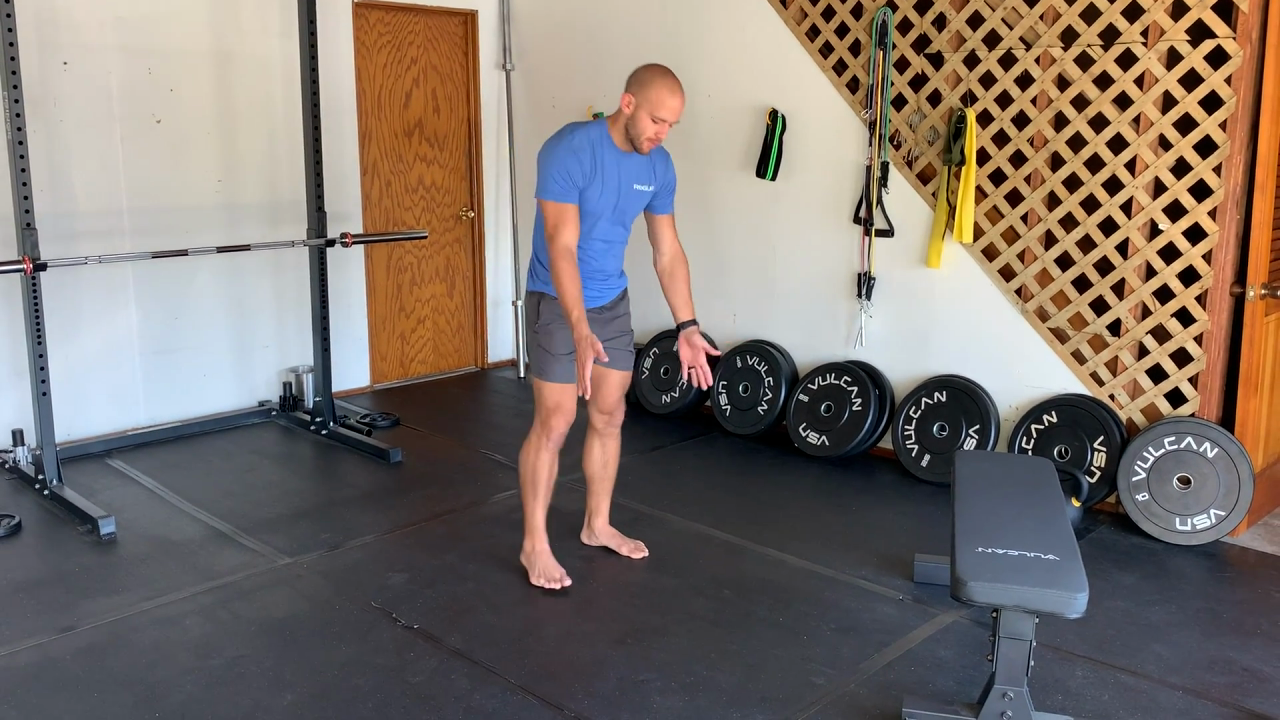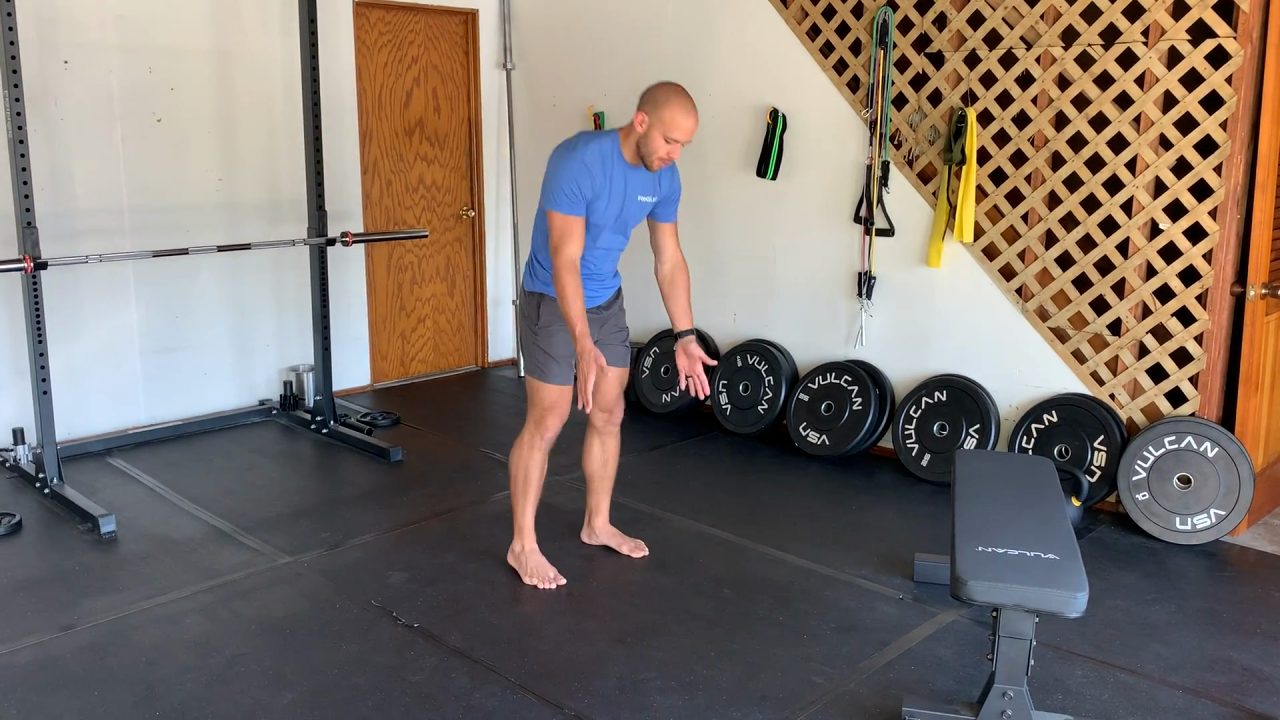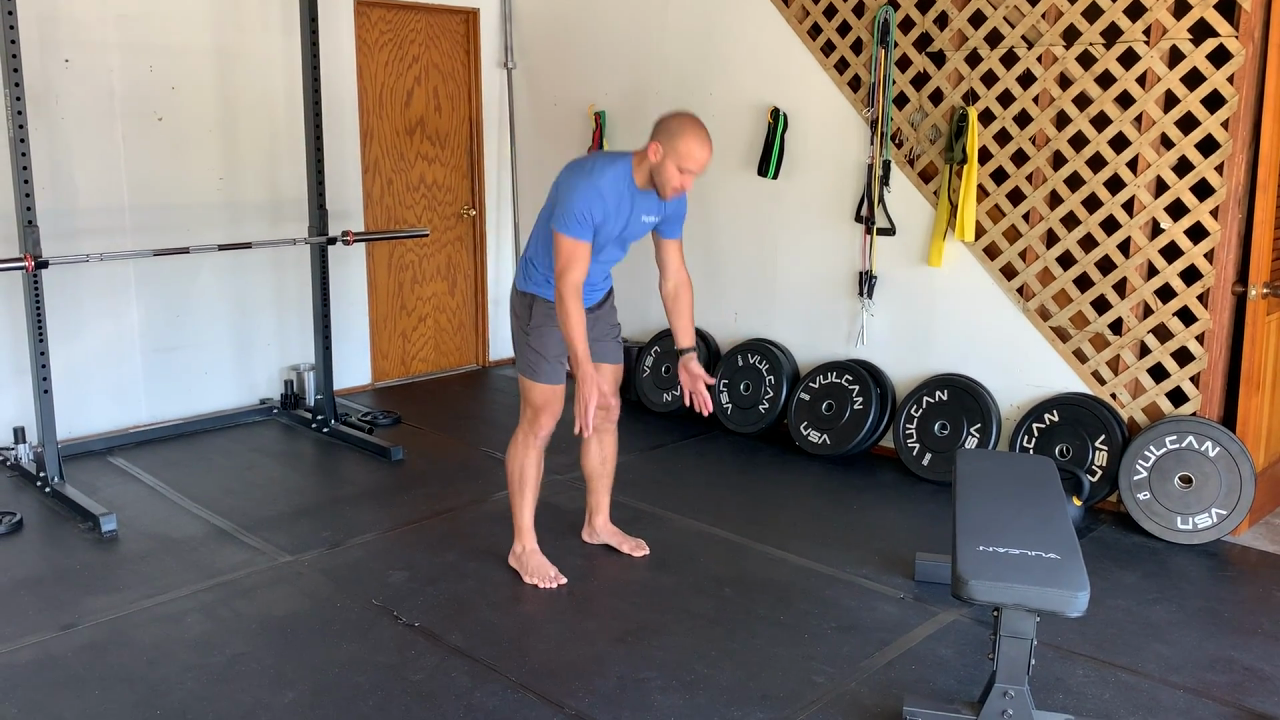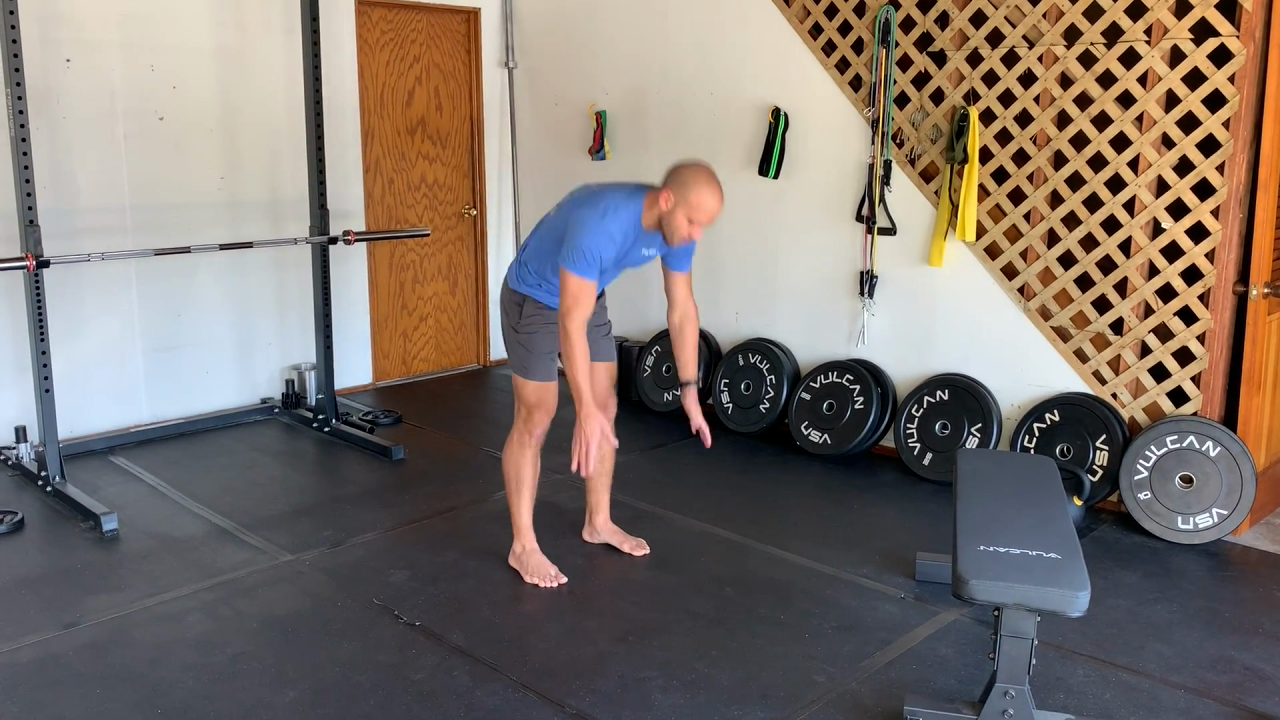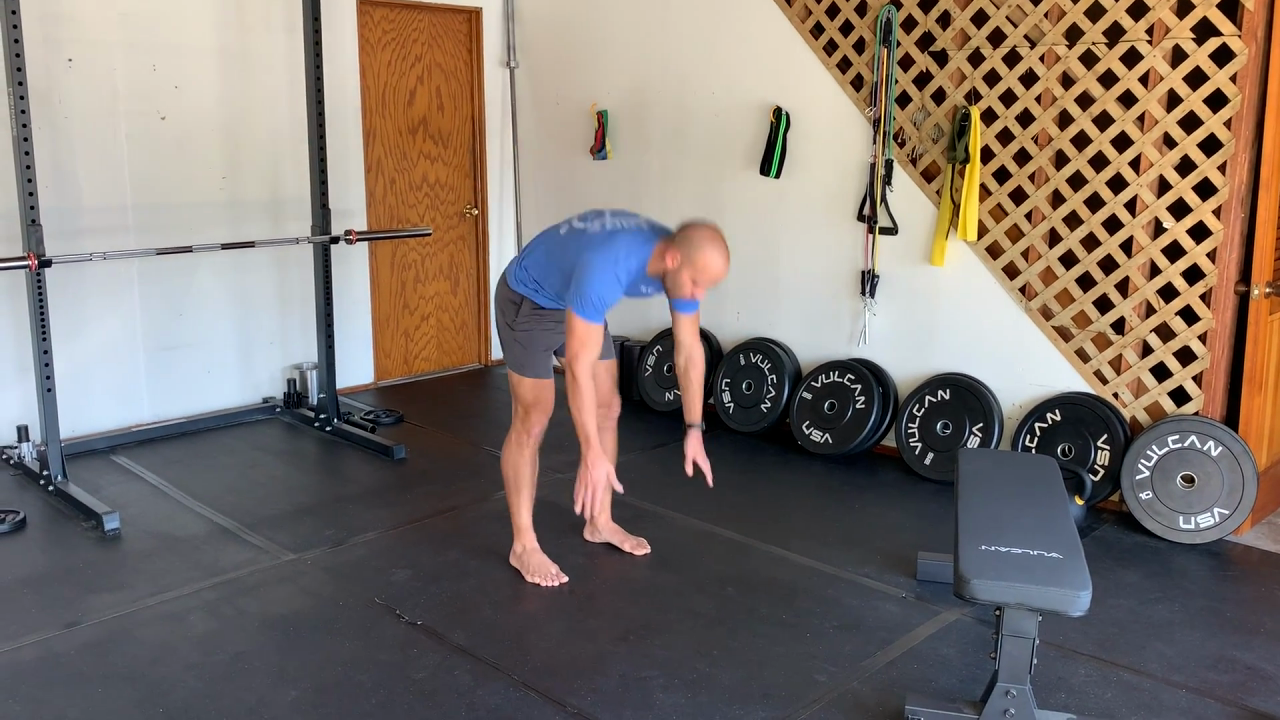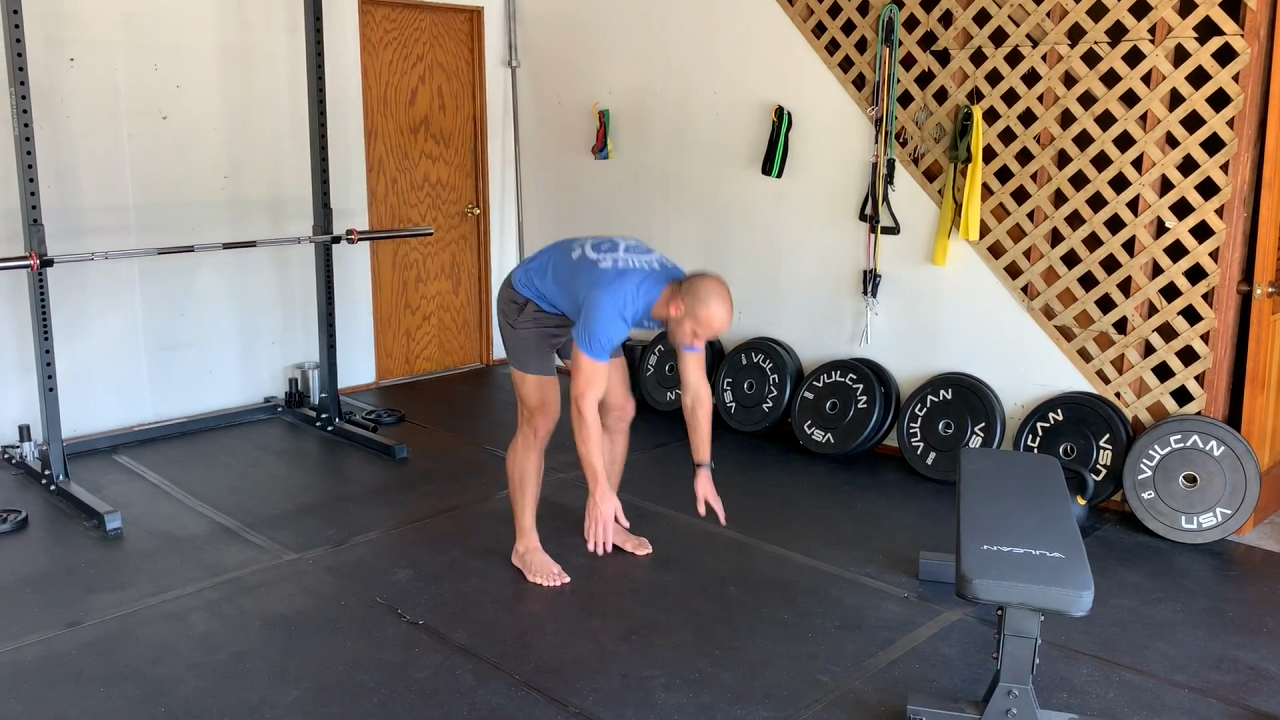
dt=0.1s
person 1, frame 1
left shoulder: (658, 165)
right shoulder: (568, 151)
left elbow: (668, 252)
right elbow: (562, 248)
left wrist: (686, 327)
right wrist: (580, 332)
left hip: (612, 301)
right hip: (557, 302)
left knee: (609, 417)
right knee: (554, 424)
left ankle: (598, 524)
right ankle: (535, 543)
person 1, frame 2
left shoulder: (664, 176)
right shoulder: (578, 161)
left elbow: (670, 260)
right elbow: (565, 259)
left wrist: (685, 337)
right wrist: (583, 346)
left hip: (606, 299)
right hip: (550, 298)
left knee: (609, 414)
right knee: (546, 422)
left ankle: (597, 524)
right ankle: (522, 543)
person 1, frame 3
left shoulder: (669, 196)
right shoulder: (588, 185)
left elbow: (675, 277)
right elbow: (568, 284)
left wrist: (687, 354)
right wrist: (584, 369)
left hip: (597, 300)
right hip: (544, 298)
left knee: (606, 412)
right knee: (540, 420)
left ankle: (598, 522)
right ankle: (524, 545)
person 1, frame 4
left shoulder: (676, 230)
right shoulder: (598, 222)
left elbow: (683, 308)
right elbow: (572, 323)
left wrist: (690, 387)
right wrist: (585, 412)
left hip: (584, 296)
right hip: (535, 298)
left knee: (606, 404)
right knee: (535, 421)
left ankle: (598, 522)
right ankle: (522, 543)
person 1, frame 5
left shoulder: (679, 268)
right shoulder: (604, 267)
left elbow: (689, 348)
right elbow: (580, 367)
left wrist: (693, 428)
right wrist: (592, 455)
left hip: (577, 303)
right hip: (528, 298)
left knee: (608, 405)
right knee: (533, 419)
left ankle: (600, 522)
right ankle: (523, 545)
person 1, frame 6
left shoulder: (688, 303)
right shoulder: (613, 307)
left elbow: (696, 389)
right elbow: (585, 403)
left wrist: (702, 469)
right wrist: (599, 490)
left hip: (576, 300)
right hip: (529, 302)
left knee: (620, 410)
right knee: (540, 420)
left ankle: (602, 523)
right ankle: (525, 544)
